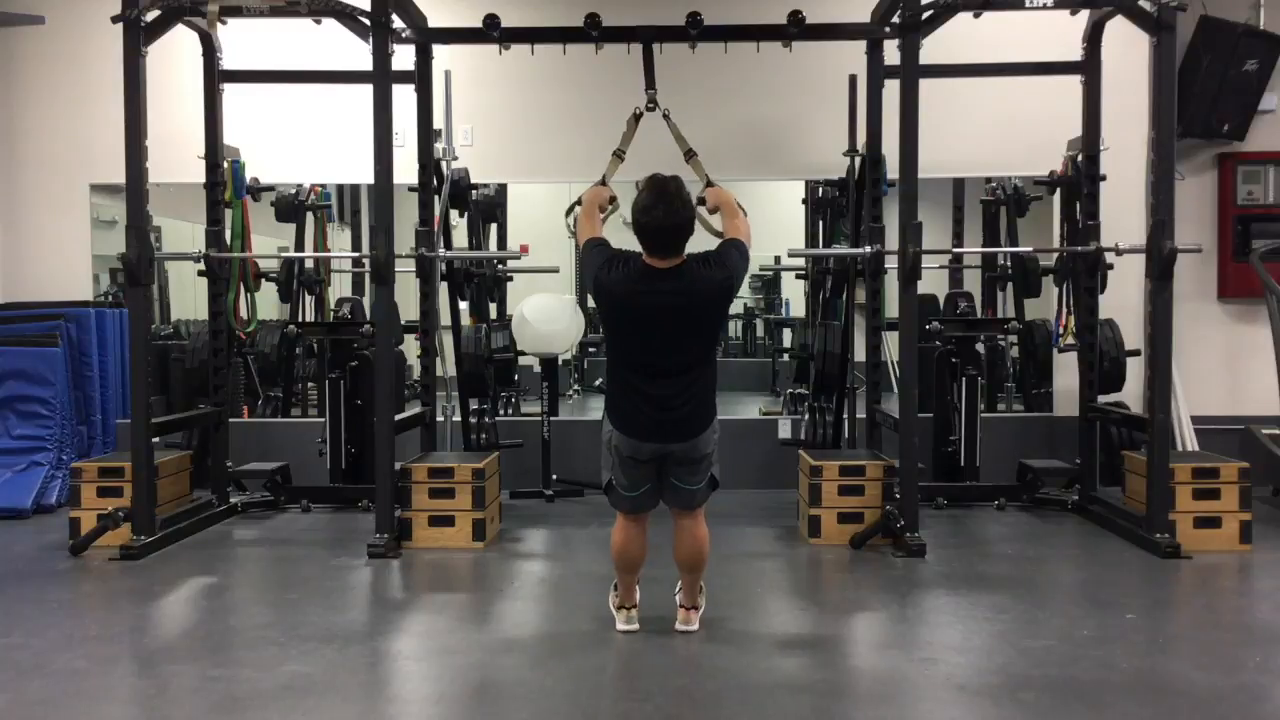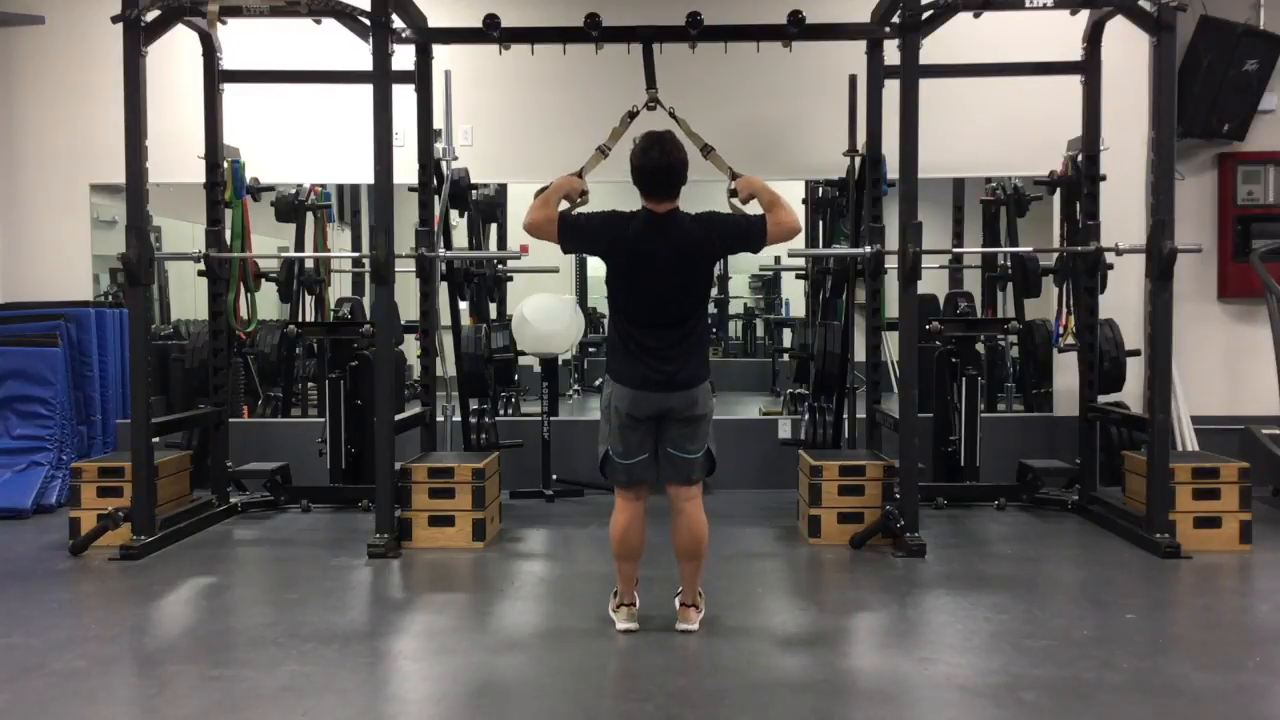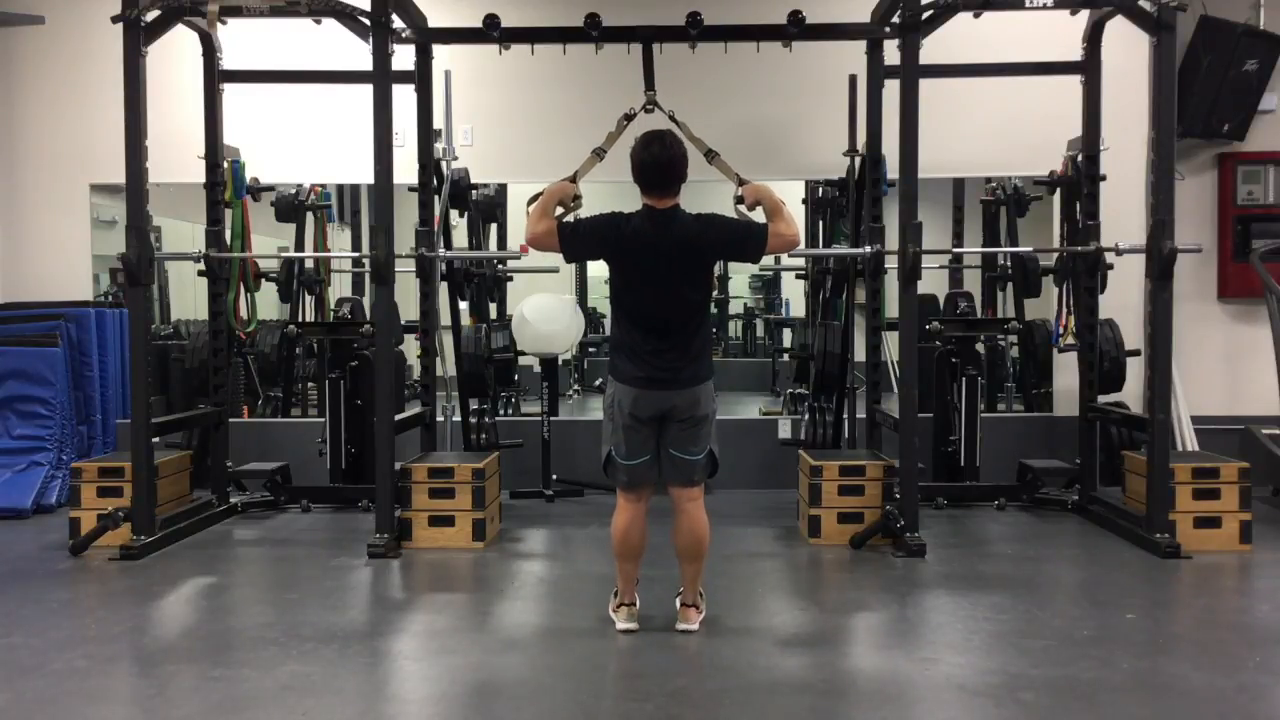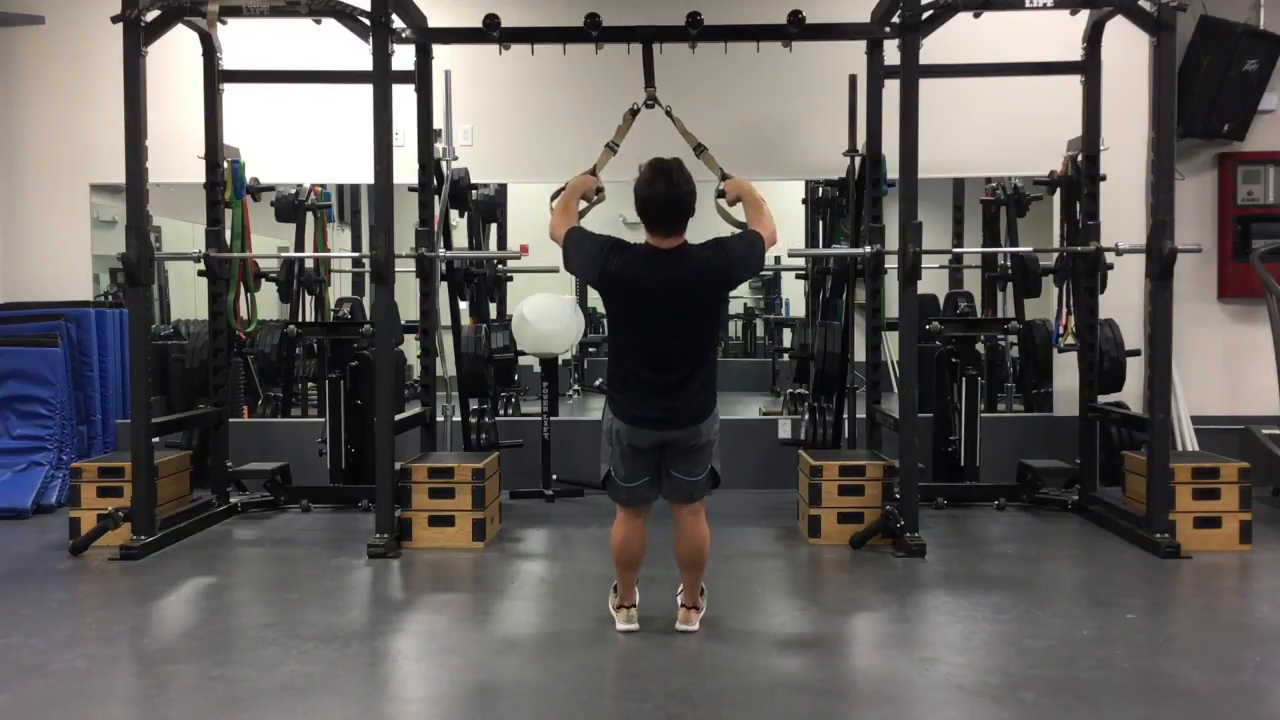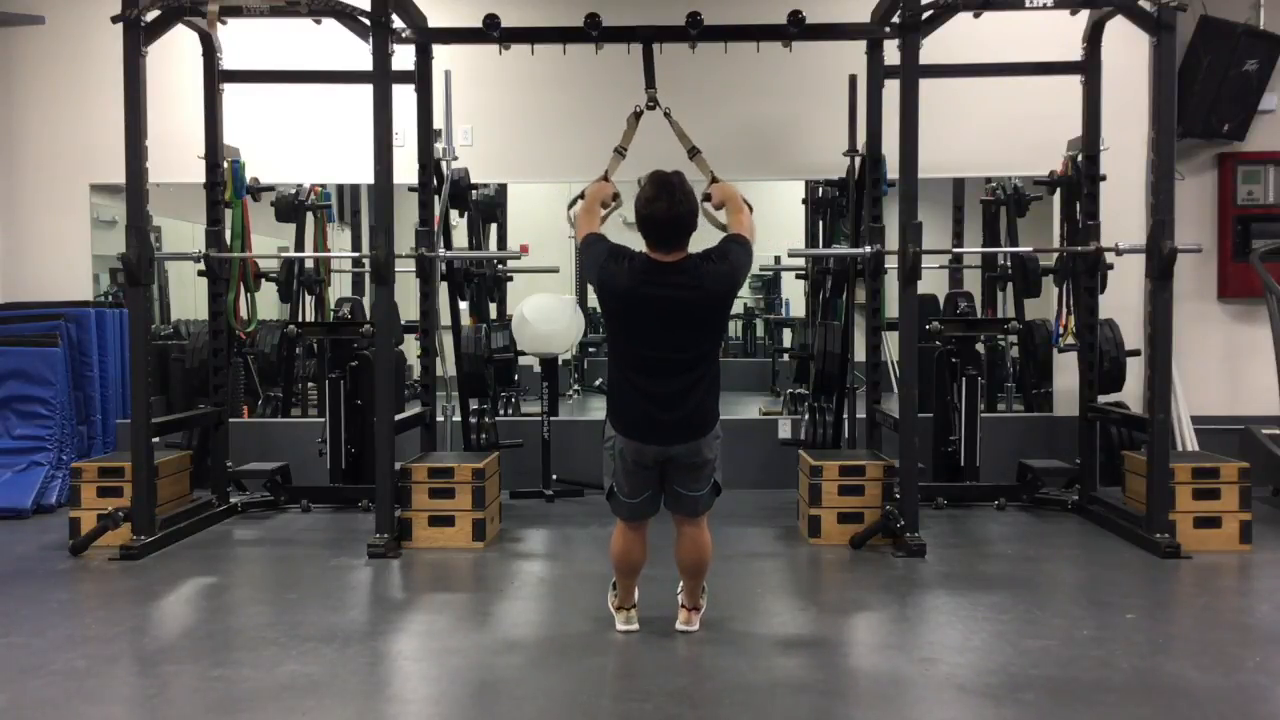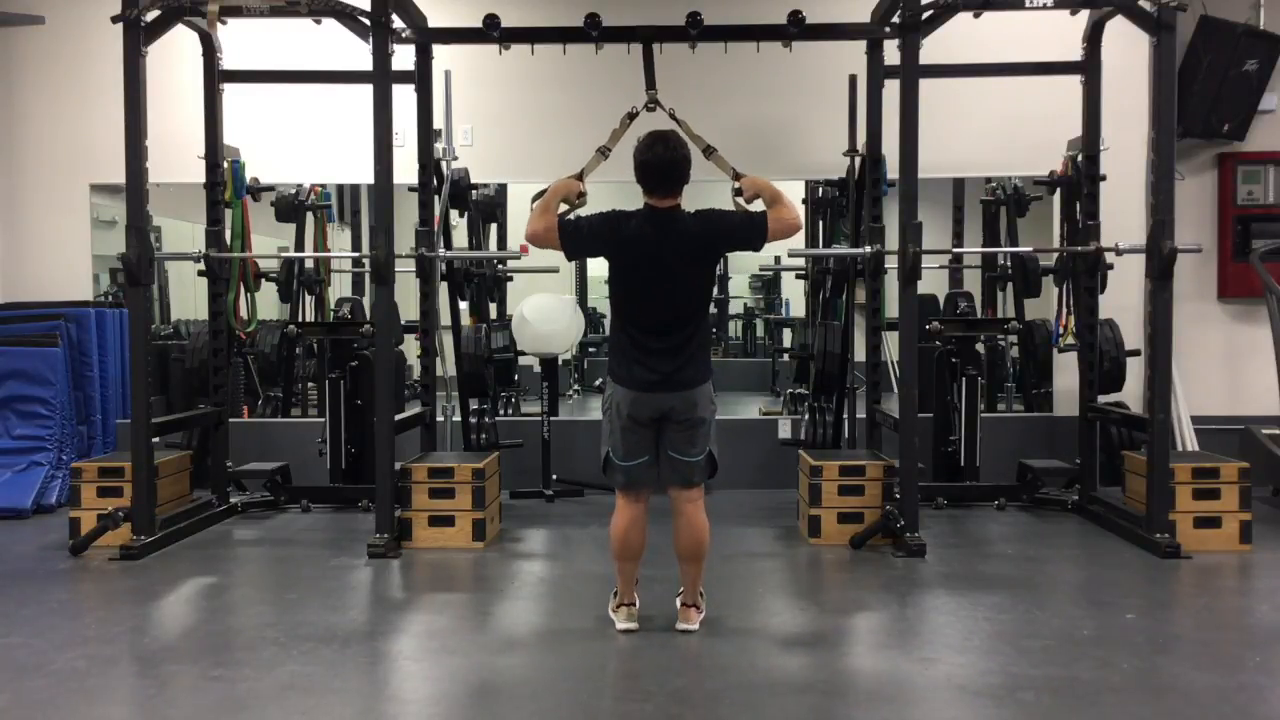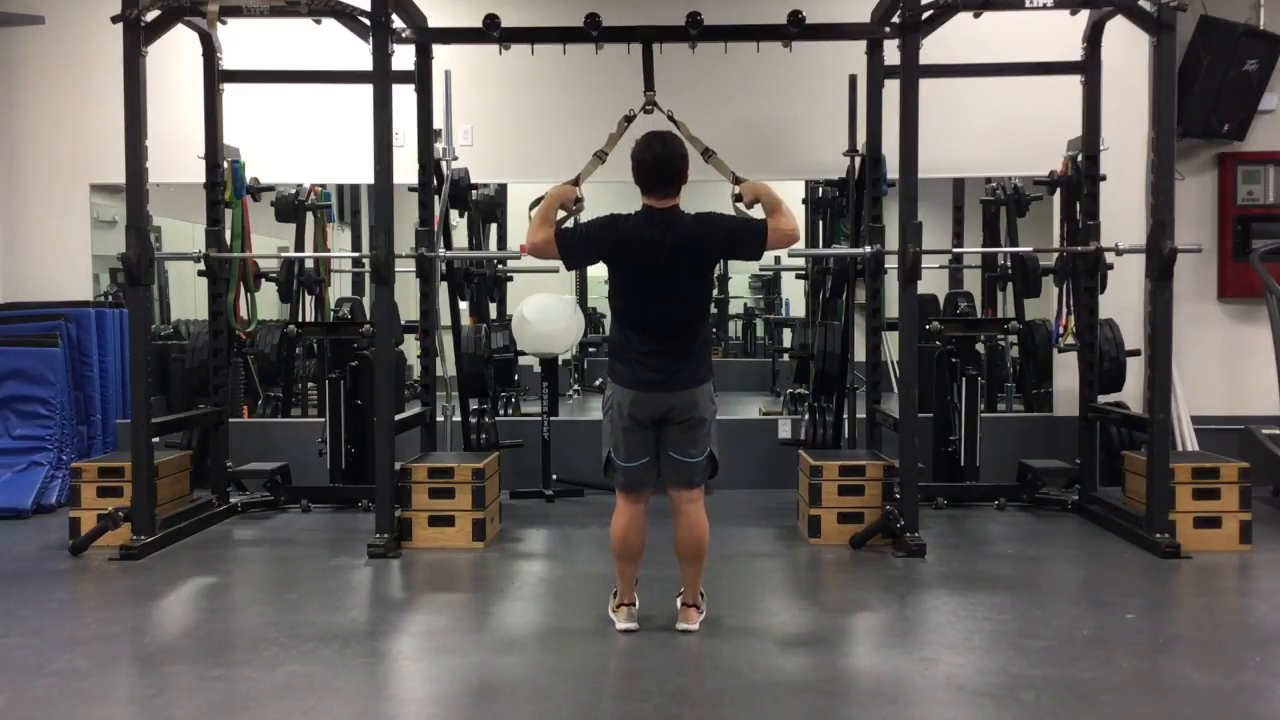
dt=0.7s
person 1, frame 1
left shoulder: (611, 280)
right shoulder: (716, 281)
left elbow: (588, 231)
right elbow: (738, 234)
left wrist: (593, 198)
right wrist: (724, 201)
left hip: (629, 426)
right hip: (693, 426)
left knee: (630, 517)
right knee: (689, 515)
left ankle: (626, 603)
right ankle: (689, 605)
person 1, frame 2
left shoulder: (614, 231)
right shoulder: (708, 231)
left elbow: (534, 221)
right elbow: (789, 224)
left wrist: (561, 187)
right wrist: (758, 188)
left hip: (628, 387)
right hip: (689, 387)
left knee: (629, 497)
right knee: (688, 496)
left ankle: (625, 602)
right ankle: (690, 604)
person 1, frame 3
left shoulder: (615, 231)
right shoulder: (707, 232)
left elbow: (536, 233)
right elbow: (788, 235)
left wrist: (553, 193)
right wrist: (765, 195)
left hip: (631, 386)
right hip: (691, 387)
left knee: (631, 498)
right knee: (689, 497)
left ankle: (625, 602)
right ankle: (690, 603)
person 1, frame 4
left shoulder: (611, 265)
right shoulder: (717, 266)
left elbow: (560, 227)
right elbow: (766, 231)
left wrist: (577, 188)
right wrist: (746, 192)
left hip: (630, 416)
right hip: (694, 416)
left knee: (631, 511)
right knee: (690, 511)
left ankle: (625, 604)
right ankle: (691, 604)
person 1, frame 5
left shoulder: (614, 276)
right shoulder: (719, 277)
left elbow: (586, 227)
right elbow: (743, 228)
left wrist: (596, 194)
right wrist: (729, 196)
left hip: (631, 430)
right hip: (695, 430)
left knee: (630, 523)
right knee: (692, 522)
left ankle: (624, 605)
right ankle: (690, 606)
person 1, frame 6
left shoulder: (616, 230)
right shoulder: (710, 229)
left elbow: (536, 231)
right elbow: (790, 221)
left wrist: (558, 191)
right wrist: (762, 187)
left hip: (629, 387)
right hip: (690, 387)
left knee: (630, 497)
right knee: (689, 498)
left ankle: (625, 603)
right ankle: (691, 604)
person 1, frame 7
left shoulder: (614, 232)
right shoulder: (708, 231)
left elbow: (537, 243)
right elbow: (788, 231)
left wrist: (554, 199)
right wrist: (764, 192)
left hip: (630, 387)
right hip: (690, 387)
left knee: (630, 498)
right knee: (689, 498)
left ankle: (625, 603)
right ankle: (691, 604)
